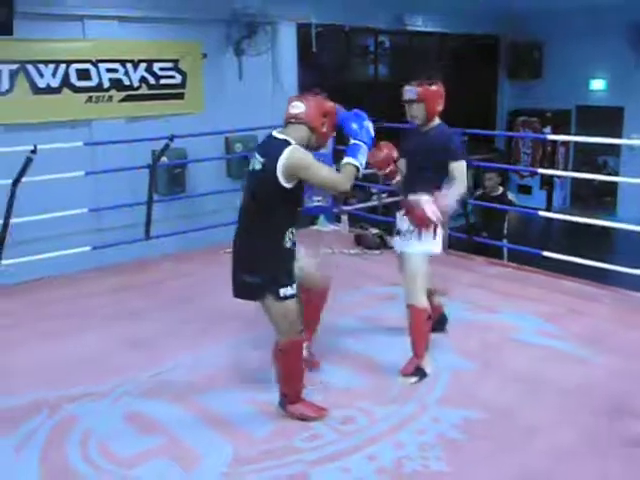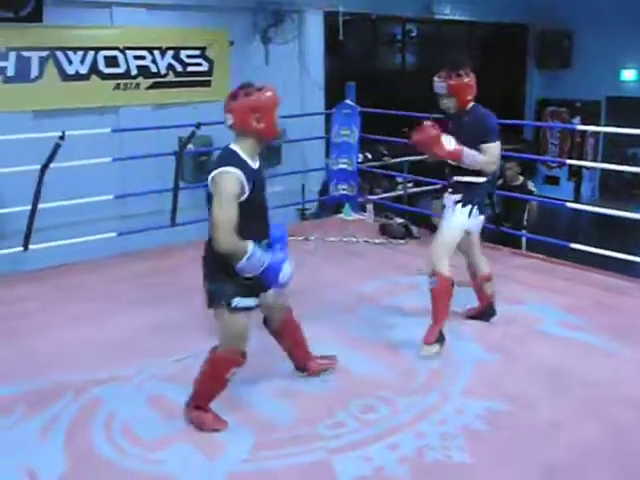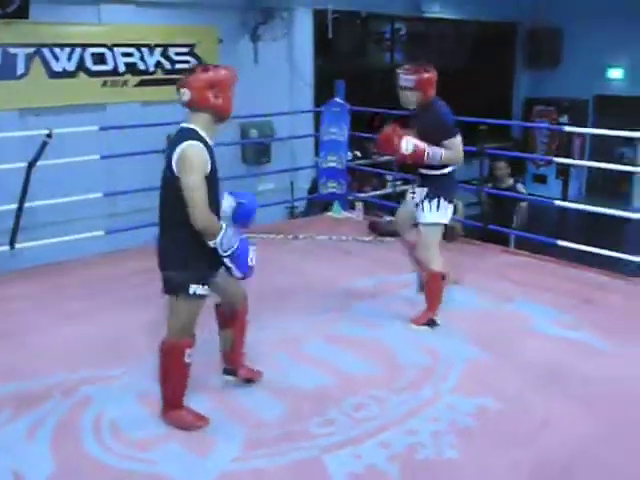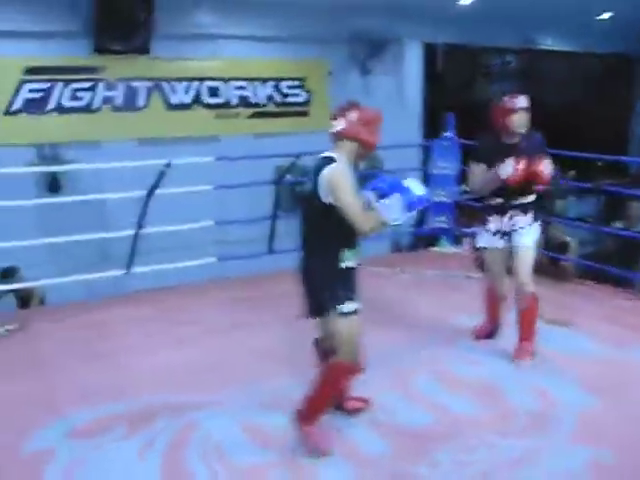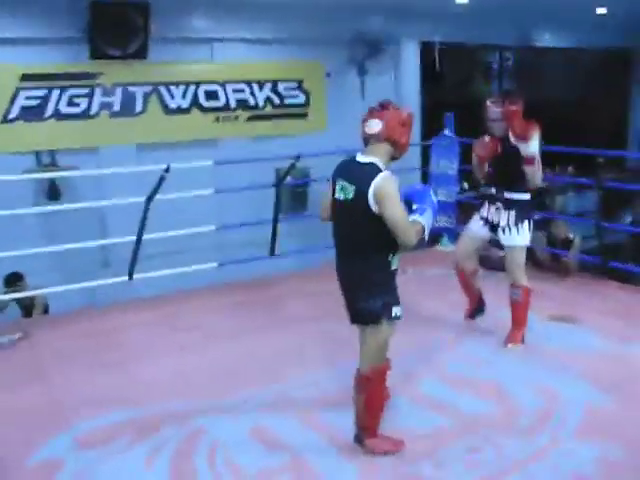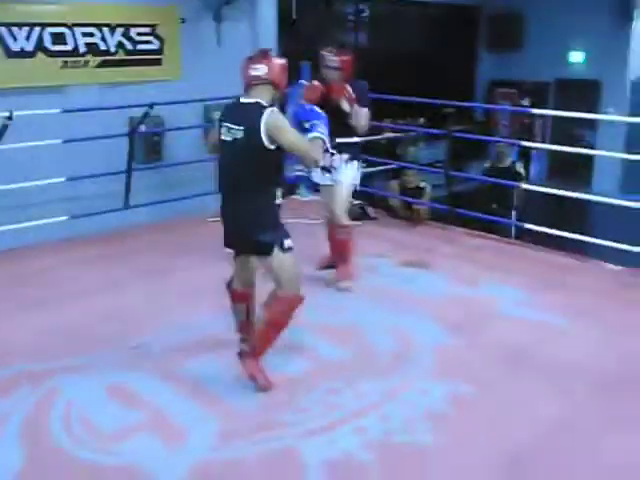
dt=0.5s
person 1, frame 1
left shoulder: (272, 142)
right shoulder: (294, 156)
right elbow: (342, 184)
right wrist: (359, 145)
left hip: (267, 244)
right hip: (264, 255)
left knee: (317, 288)
right knee: (291, 332)
left ankle: (294, 347)
right ankle: (291, 399)
person 1, frame 2
left shoulder: (249, 159)
right shoulder: (228, 173)
right elbow: (224, 241)
left wrist: (268, 232)
right wrist: (265, 261)
left hip: (250, 264)
right hip: (231, 272)
left knee: (280, 312)
right knee: (232, 348)
left ankle: (304, 361)
right ankle: (197, 405)
person 1, frame 3
left shoulder: (193, 140)
right shoulder: (192, 149)
right elbow: (201, 218)
left wrist: (229, 204)
right wrist: (233, 244)
left hip: (201, 247)
right hip: (186, 252)
left knee: (236, 297)
right knee: (182, 331)
left ankle: (234, 364)
right ankle: (172, 406)
person 1, frame 4
left shoulder: (328, 167)
right shoulder: (337, 172)
right elbow: (366, 224)
left wrist: (372, 193)
right wrist: (398, 202)
left hip: (326, 269)
right hip: (330, 274)
left knee: (331, 340)
right knee: (349, 354)
left ankle: (337, 396)
right ankle: (307, 418)
person 1, frame 5
left shoulder: (344, 169)
right shoulder: (383, 181)
left elbow: (328, 214)
right elbow: (408, 238)
right wrist: (424, 209)
left hip: (349, 271)
right hip: (374, 277)
left knee: (372, 344)
right knee: (374, 359)
left ankle: (369, 390)
right ankle: (367, 433)
person 1, frame 6
left shoulder: (230, 112)
right shoulder: (271, 118)
left elbow: (213, 144)
right elbow: (314, 156)
left hip: (232, 212)
right hip: (260, 216)
left knee: (242, 277)
right knee: (289, 289)
left ankle: (247, 333)
right ankle: (253, 353)
person 2, frame 1
left shoulder: (448, 138)
right shoulder: (409, 137)
left elbow: (460, 184)
right elbow: (403, 180)
left wrist: (437, 205)
right wrist: (387, 169)
left hip: (426, 219)
right hip: (407, 214)
left knee: (414, 288)
right knee: (411, 275)
left ankle: (420, 359)
right ankle: (436, 314)
person 2, frame 2
left shoulder: (484, 120)
right shoulder: (451, 117)
left elbow: (492, 165)
right elbow: (442, 154)
left wrist: (457, 152)
right wrist: (428, 142)
left hip: (470, 196)
right hip: (457, 191)
left knee: (439, 258)
right knee: (472, 253)
left ankle: (437, 328)
right ankle: (486, 305)
person 2, frame 3
left shoulder: (440, 114)
right shoulder: (420, 110)
left elbow: (456, 157)
left wrist: (421, 152)
right wrist: (397, 140)
left hip: (438, 186)
right hip: (424, 183)
left knee: (429, 250)
right knee: (403, 224)
left ankle: (431, 312)
right ankle: (427, 273)
person 2, frame 4
left shoulder: (534, 140)
right shoulder: (486, 144)
left elbow: (543, 172)
right elbow: (474, 186)
left wrist: (543, 175)
right wrist: (499, 176)
left hip: (525, 215)
right hip: (494, 215)
left knee: (523, 279)
right knee: (494, 277)
left ankle: (526, 340)
right ankle: (492, 323)
person 2, frame 5
left shoulder: (525, 139)
right shoulder: (490, 140)
left elbow: (535, 182)
left wrist: (530, 152)
right wrist: (479, 158)
left hip: (516, 212)
right hip: (490, 207)
left knee: (516, 274)
right knee: (461, 255)
left ankle: (518, 329)
right ankle: (475, 299)
person 2, frame 6
left shoulder: (358, 88)
right shoulder: (320, 89)
left elbow: (363, 127)
left wrist: (349, 107)
right wrist: (308, 103)
left hip: (348, 156)
left knee: (338, 211)
right knee: (330, 211)
left ankle: (345, 264)
right ankle: (336, 254)
